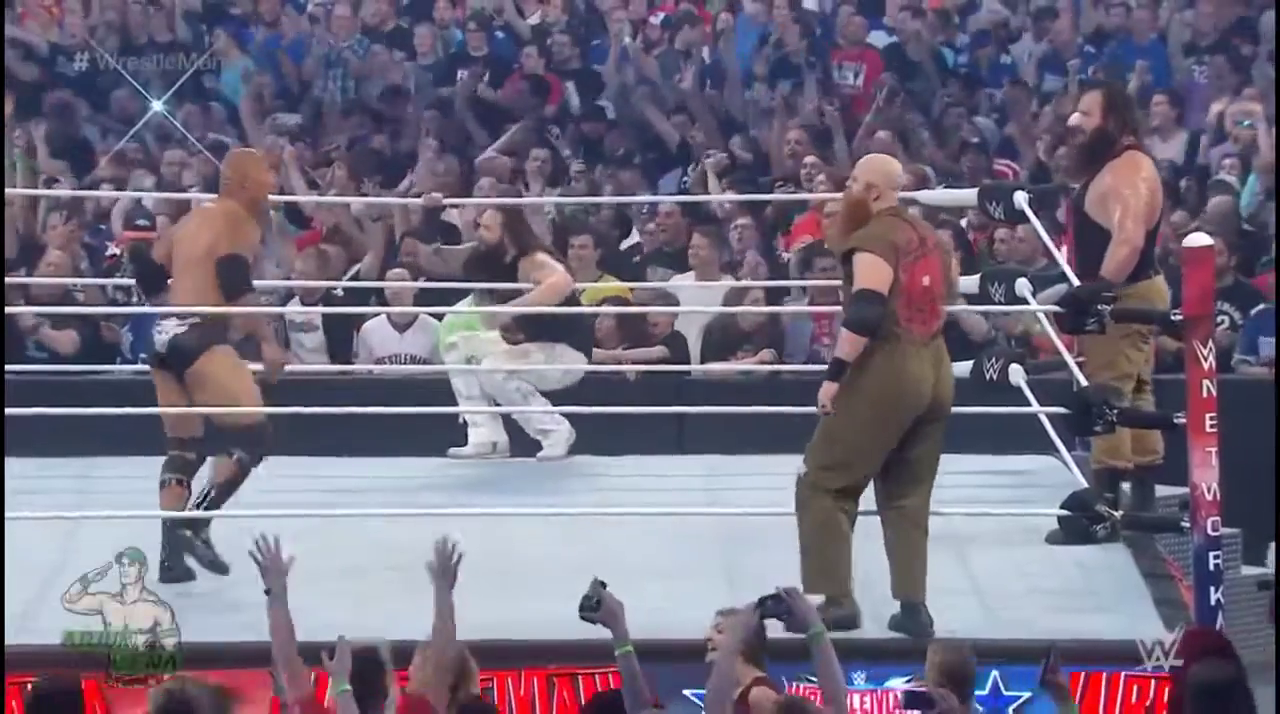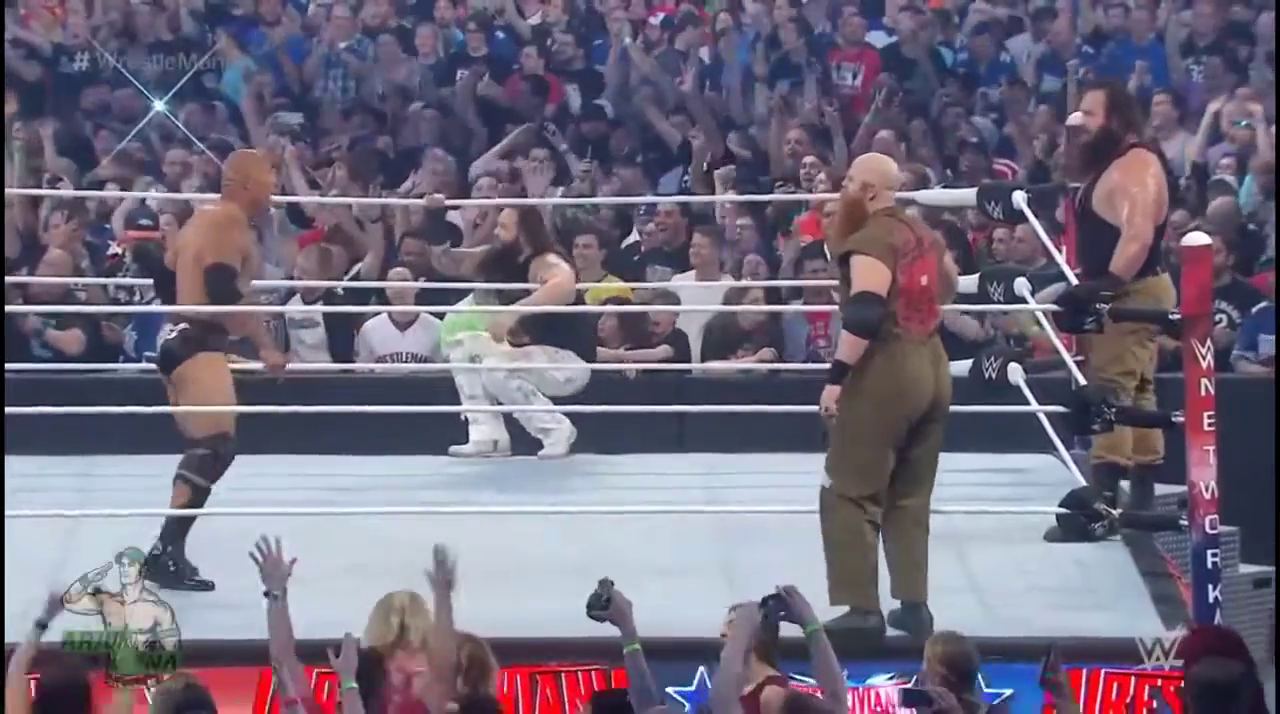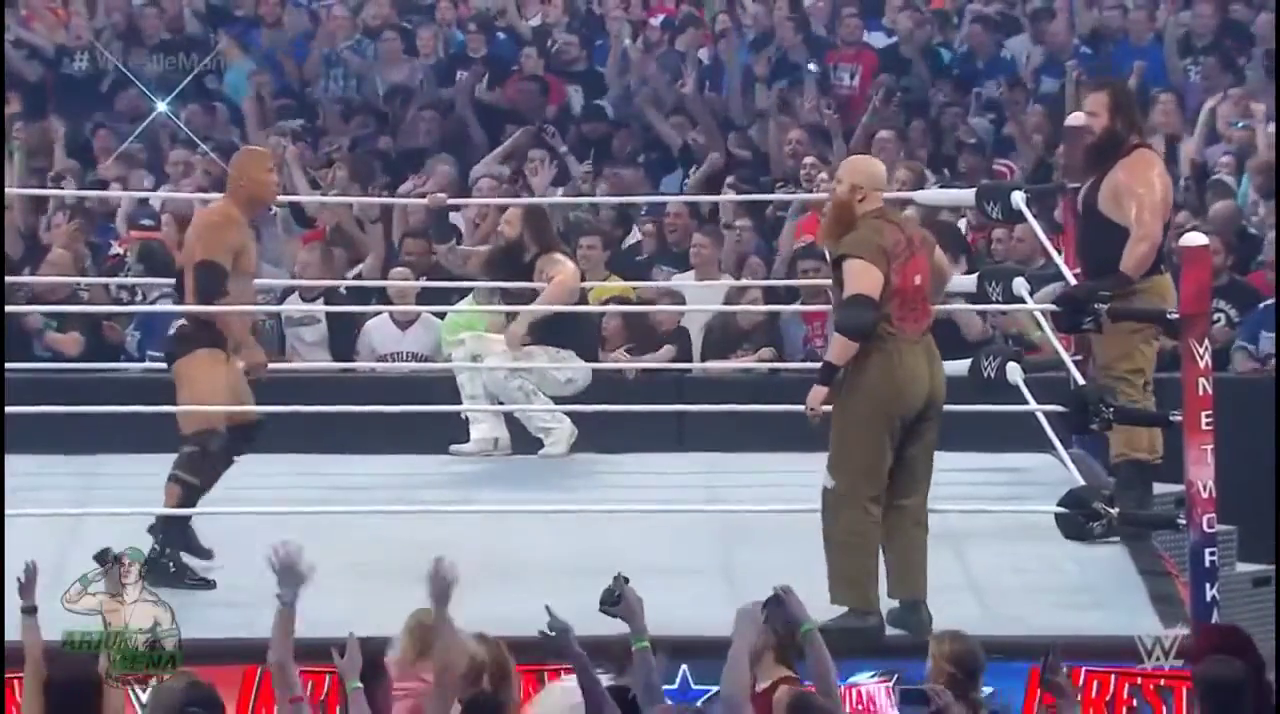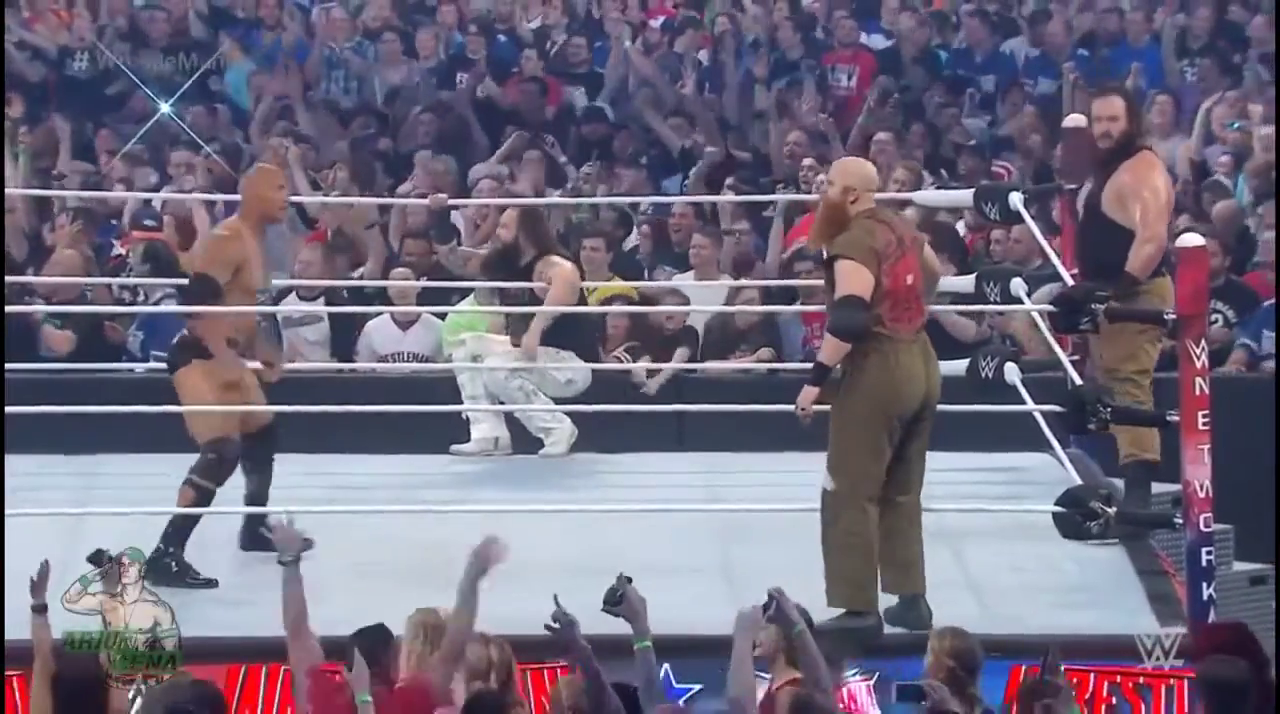
dt=0.2s
person 1, frame 1
left shoulder: (872, 239)
right shoulder: (928, 235)
left elbow: (864, 314)
right elbow: (948, 290)
left wrist: (834, 374)
left hip: (886, 371)
right hip: (935, 371)
left knee: (825, 483)
right knee: (909, 496)
left ankle: (836, 598)
right ankle: (913, 607)
person 1, frame 2
left shoulder: (869, 240)
right shoulder: (923, 233)
left elbow: (863, 317)
right elbow: (949, 285)
left wrist: (835, 376)
left hip: (887, 372)
right hip: (932, 368)
left knee: (849, 493)
right knee: (911, 496)
left ankle: (863, 609)
right ankle: (914, 606)
person 1, frame 3
left shoulder: (860, 242)
right shoulder: (912, 232)
left elbow: (855, 320)
right elbow: (943, 277)
left wrist: (824, 378)
left hip: (880, 371)
right hip: (925, 367)
left knee: (853, 493)
right knee: (908, 494)
left ankle: (862, 609)
right ankle: (913, 604)
person 1, frame 4
left shoulder: (852, 243)
right shoulder: (903, 230)
left elbow: (847, 321)
right elbow: (934, 275)
left wrist: (815, 379)
left hip: (877, 371)
right hip: (920, 365)
left knee: (851, 492)
right knee: (901, 493)
left ankle: (859, 609)
right ankle: (912, 600)
person 2, frame 1
left shoulder: (1127, 169)
right shoulder: (1110, 166)
left elbow: (1129, 239)
left wrist: (1098, 289)
right wrist: (1091, 289)
left hip: (1127, 296)
right hip: (1128, 294)
left knee: (1107, 396)
right knee: (1133, 394)
left ankle: (1105, 506)
right ankle: (1144, 498)
person 2, frame 2
left shoulder: (1134, 166)
right shoulder: (1112, 165)
left elbow: (1139, 236)
left wrist: (1108, 285)
right wrist: (1089, 284)
left hip: (1132, 293)
right hip: (1123, 293)
left knee: (1111, 392)
right knee: (1136, 392)
left ankle: (1103, 501)
right ankle: (1142, 496)
person 2, frame 3
left shoulder: (1139, 166)
right shoulder: (1110, 166)
left elbow: (1147, 236)
left wrist: (1116, 284)
right wrist: (1087, 286)
left hip: (1135, 294)
right hip: (1116, 295)
left knee: (1122, 390)
right knee: (1135, 391)
left ankle: (1130, 498)
right ankle: (1141, 495)
person 2, frame 4
left shoulder: (1143, 168)
right shoulder: (1109, 169)
left elbow: (1153, 236)
left wrist: (1123, 284)
right wrist: (1085, 288)
left hip: (1136, 295)
right hip: (1110, 296)
left knee: (1127, 390)
right knee: (1122, 391)
left ankle: (1136, 500)
right ankle: (1138, 494)
person 3, frame 1
left shoulder: (192, 220)
right shoulder: (240, 223)
left elbow: (148, 275)
right elbow: (235, 286)
right wrist: (268, 340)
left hip: (167, 336)
right hip: (202, 338)
left knee: (183, 449)
right knee: (253, 436)
left ankle: (173, 550)
right ankle: (193, 525)
person 3, frame 2
left shoulder: (204, 220)
right shoulder: (231, 226)
left elbow: (165, 282)
right elbow: (224, 295)
right wrist: (267, 346)
left hip: (182, 338)
right hip: (198, 343)
left knee: (207, 448)
right knee: (214, 449)
left ankle: (170, 542)
right ankle: (165, 553)
person 3, frame 3
left shoulder: (228, 222)
right shoulder: (224, 223)
right elbow: (210, 292)
left wrist: (241, 340)
right wrist: (246, 345)
left hip: (212, 342)
right hip: (199, 342)
left knee: (244, 428)
right knee: (204, 445)
left ankle: (174, 525)
right ankle: (163, 556)
person 3, frame 4
left shoulder: (251, 241)
right shoulder: (228, 240)
right elbow: (198, 300)
left wrist: (266, 350)
right wrist: (220, 359)
left hip: (222, 358)
right hip: (200, 358)
left knee: (263, 432)
right knee: (222, 453)
left ankle: (255, 527)
right ankle: (166, 556)
person 4, frame 1
left shoulder: (535, 263)
right shoulder: (487, 259)
left elbow: (560, 285)
left wrist: (511, 308)
left hip: (565, 353)
right hip: (526, 346)
left knee: (493, 370)
left ankle: (556, 432)
right ankle: (491, 439)
person 4, frame 2
left shoulder: (546, 264)
right shoulder: (500, 259)
left elbow: (564, 285)
right elbow: (448, 260)
left wrist: (513, 313)
left hip: (569, 362)
right hip: (532, 351)
left knee: (495, 369)
right knee: (462, 346)
left ankle: (556, 430)
right ankle: (489, 436)
person 4, frame 3
left shoulder: (551, 263)
right shoulder: (506, 259)
left elbow: (569, 281)
left wrist: (525, 318)
left hip: (572, 362)
right hip: (537, 351)
left knee: (497, 368)
right knee: (467, 346)
left ankle: (558, 429)
right ankle: (490, 434)
person 4, frame 4
left shoulder: (549, 265)
right shoulder: (504, 263)
left elbow: (569, 278)
left wrist: (536, 327)
left hip: (572, 363)
right hip: (534, 353)
left knee: (497, 369)
right knee: (467, 347)
left ankle: (558, 429)
right ankle: (491, 435)
